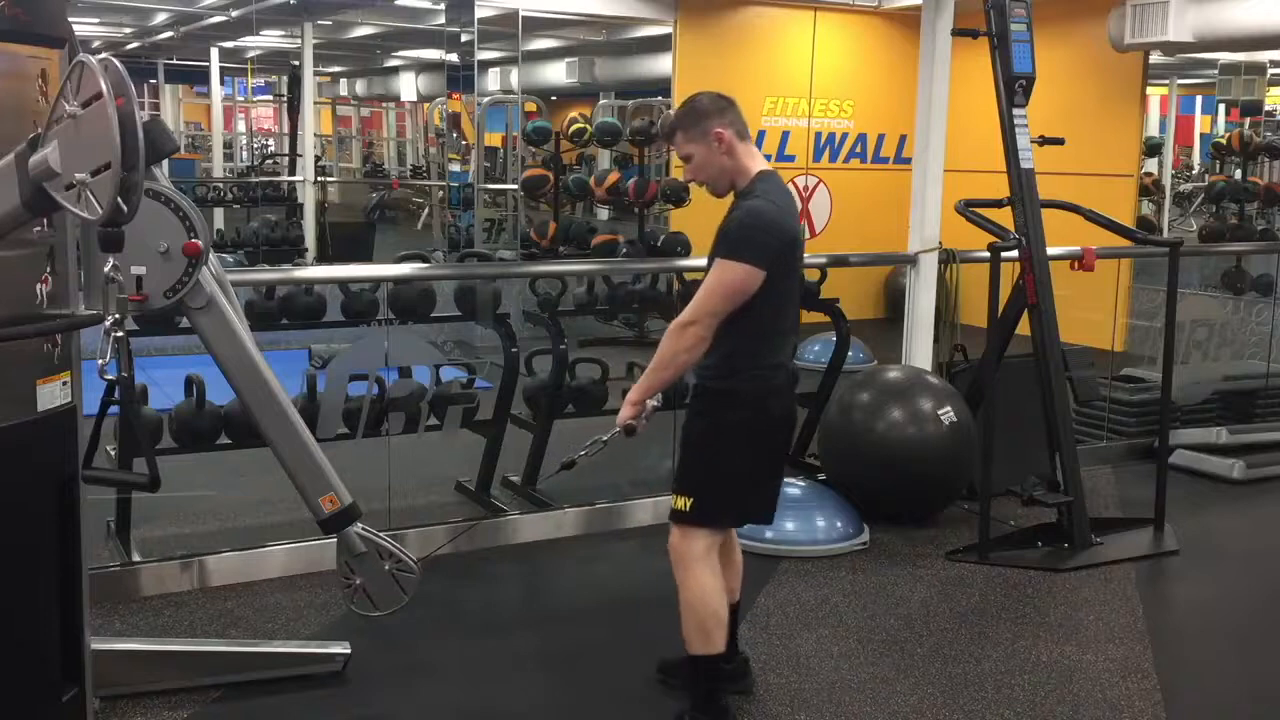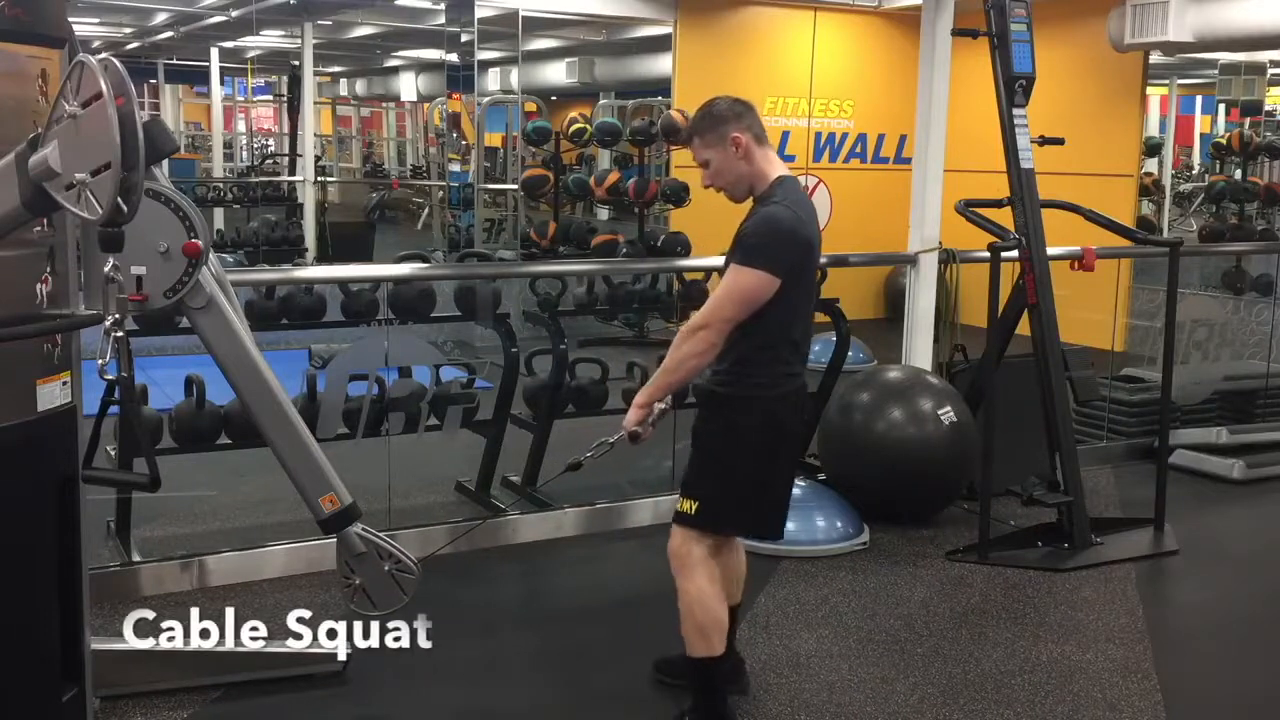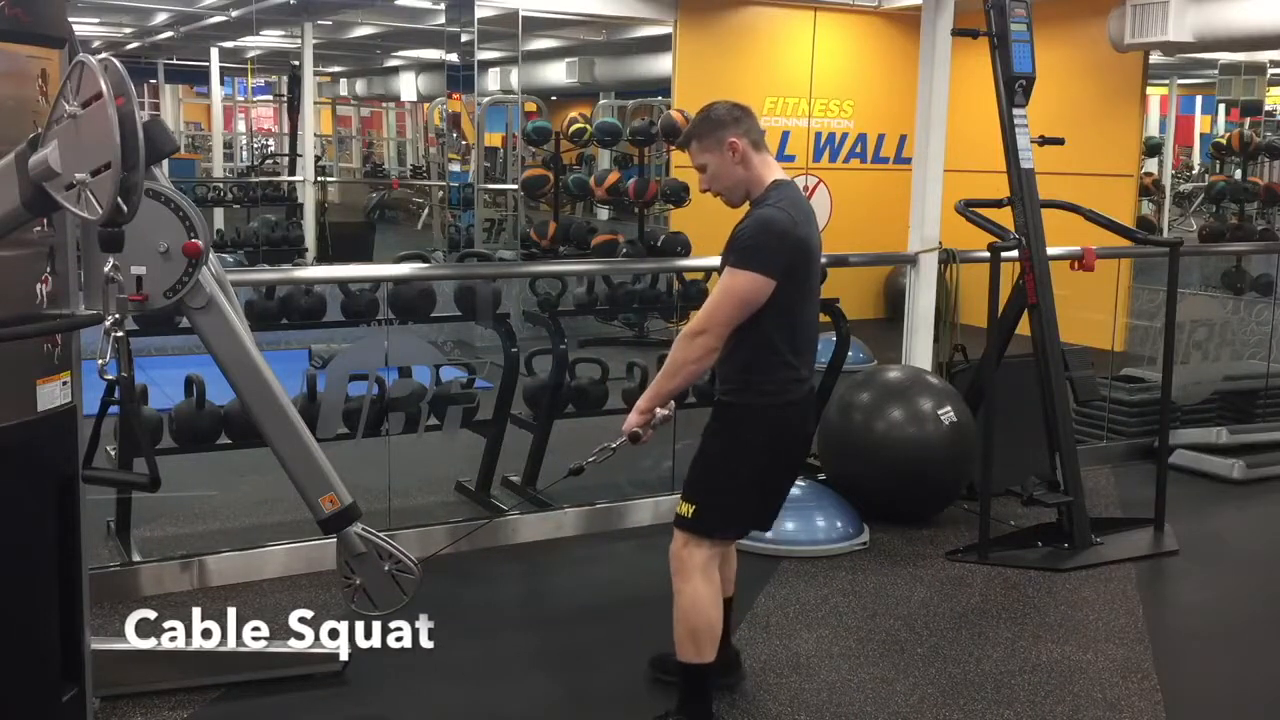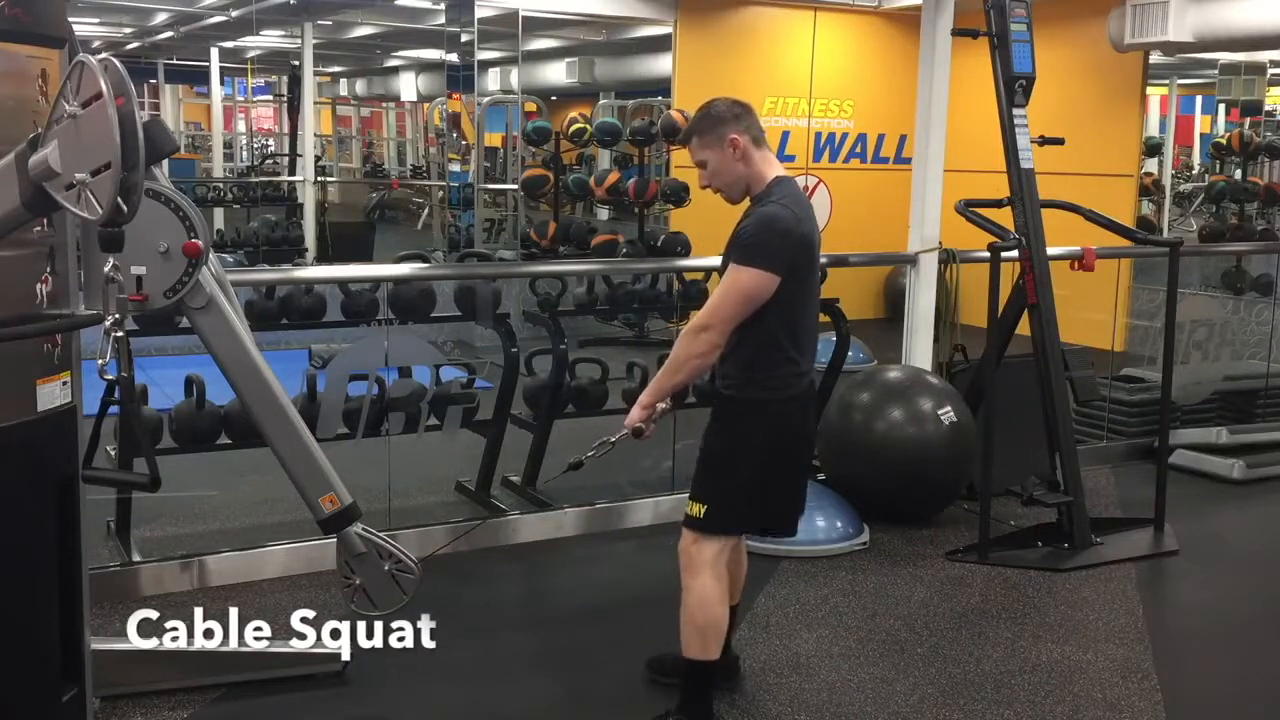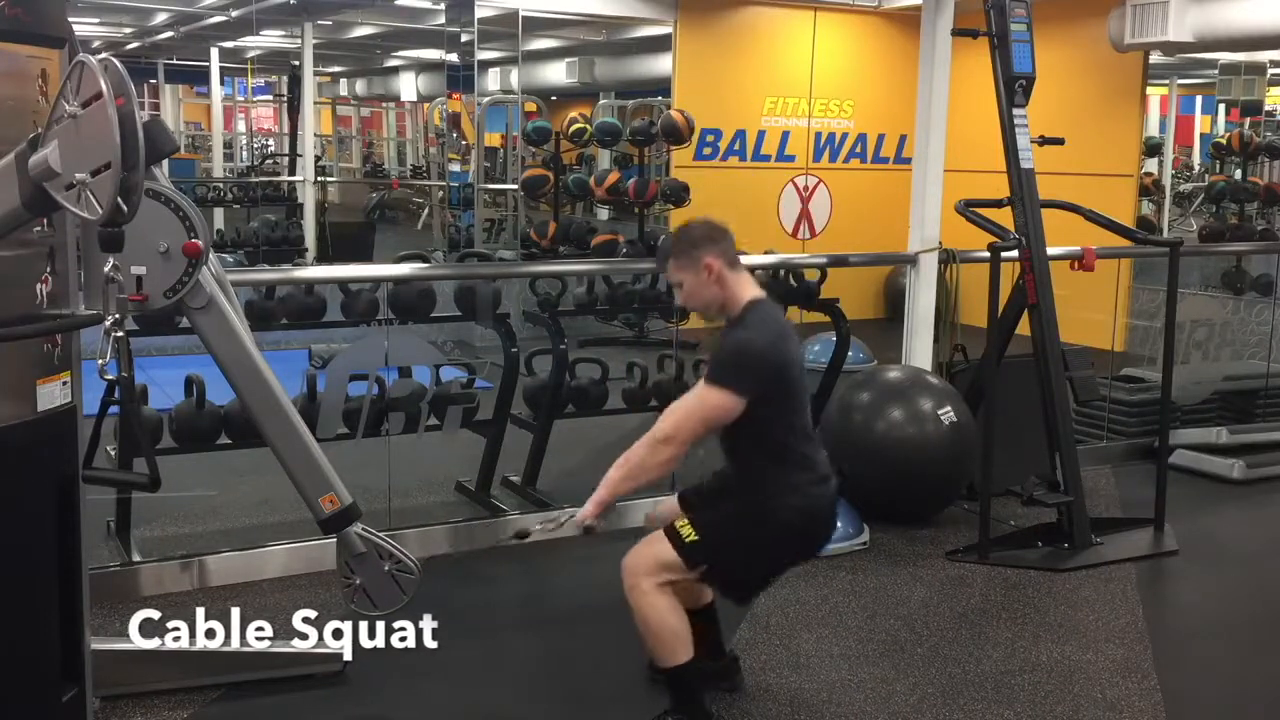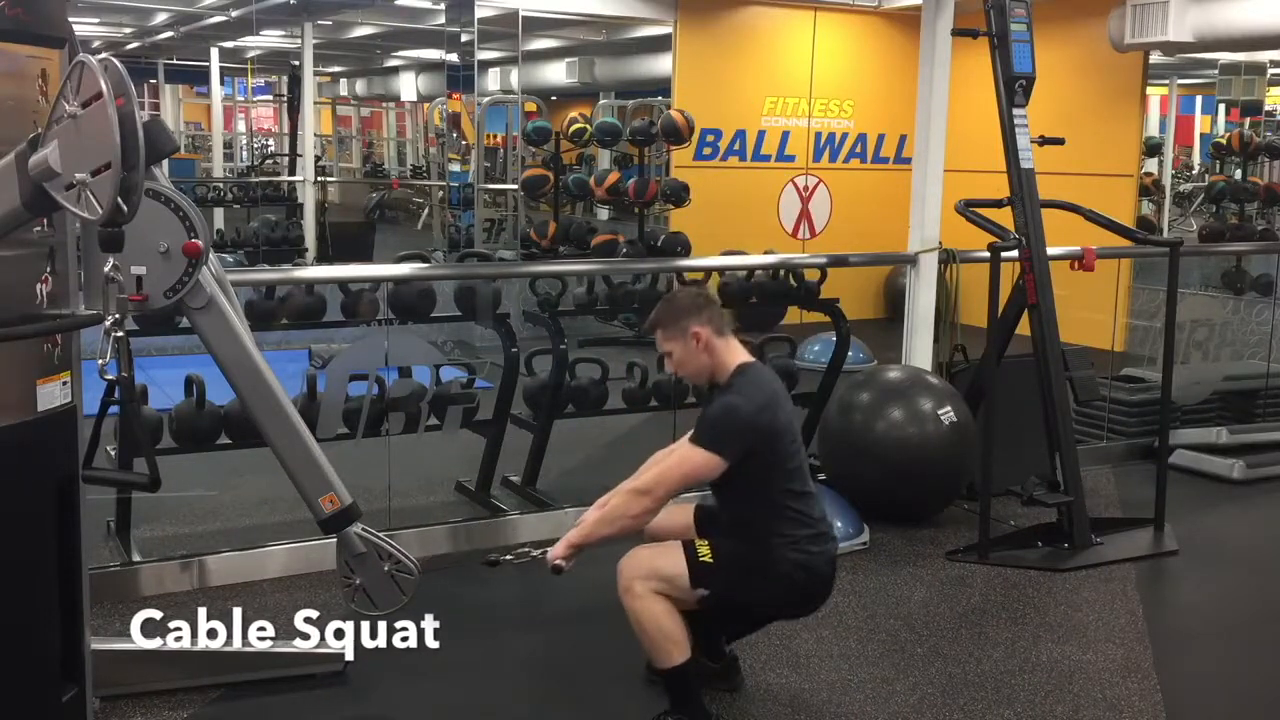
dt=0.4s
person 1, frame 1
left shoulder: (757, 215)
right shoulder: (762, 201)
left elbow: (697, 324)
right elbow: (708, 314)
left wrist: (639, 395)
right wrist: (653, 378)
left hip: (742, 401)
right hip: (745, 392)
left knee: (690, 545)
right knee: (716, 528)
right ankle: (725, 658)
person 1, frame 2
left shoulder: (775, 223)
right shoulder: (782, 206)
left elbow: (708, 329)
right elbow: (723, 323)
left wrist: (646, 399)
right wrist: (666, 388)
left hip: (753, 408)
right hip: (754, 399)
left knee: (690, 549)
right knee: (718, 534)
right ankle: (721, 658)
person 1, frame 3
left shoulder: (768, 226)
right shoulder: (785, 207)
left elbow: (706, 334)
right elbow: (724, 328)
left wrist: (648, 404)
right wrist: (668, 392)
left hip: (761, 411)
right hip: (768, 402)
left knee: (692, 552)
right knee: (716, 532)
right ankle: (716, 653)
person 1, frame 4
left shoulder: (771, 222)
right shoulder: (782, 205)
left elbow: (710, 330)
right elbow: (725, 324)
left wrist: (649, 399)
right wrist: (666, 389)
left hip: (762, 405)
right hip: (769, 397)
left knee: (701, 549)
right knee: (726, 535)
right ankle: (715, 655)
person 1, frame 5
left shoulder: (749, 344)
right shoulder: (756, 319)
left elbow: (672, 442)
right elbow: (689, 405)
left wrist: (604, 499)
right wrist: (626, 463)
left hip: (787, 508)
right hip: (778, 484)
left knee: (642, 569)
right knee: (667, 521)
right ankle: (713, 659)
person 1, frame 6
left shoulder: (740, 408)
right shoulder: (746, 382)
left elbow: (648, 495)
right elbow: (675, 454)
left wrist: (575, 540)
right wrist: (605, 503)
left hip: (792, 566)
right hip: (774, 538)
left knee: (637, 573)
right knee: (659, 528)
right ankle: (713, 659)
